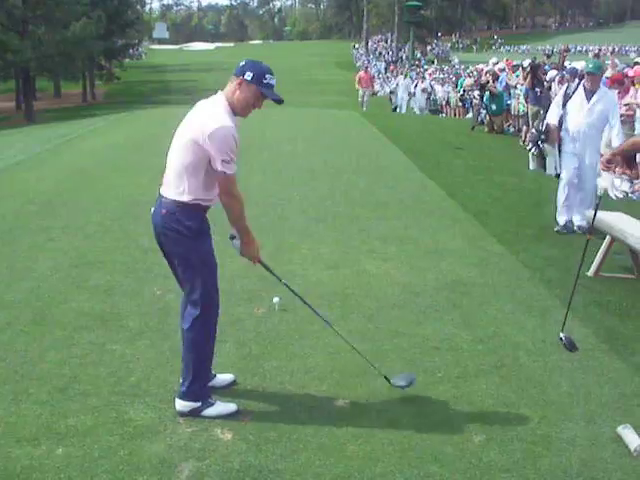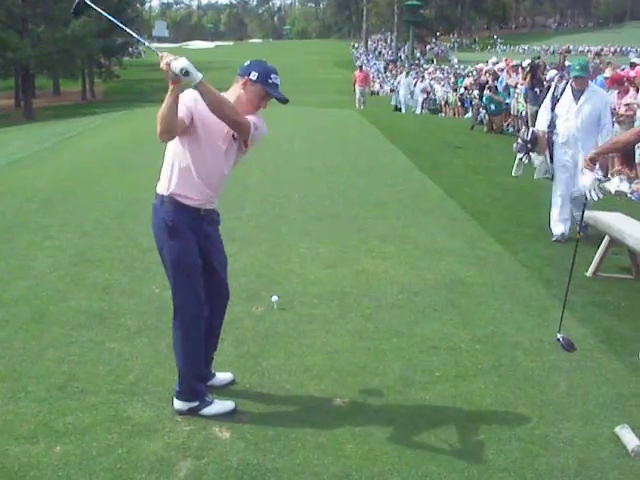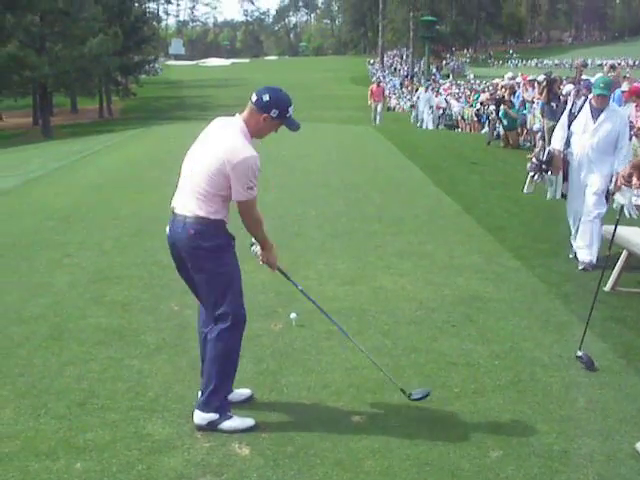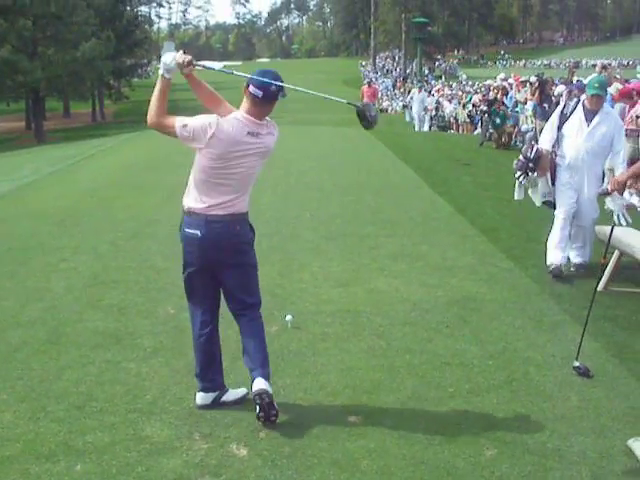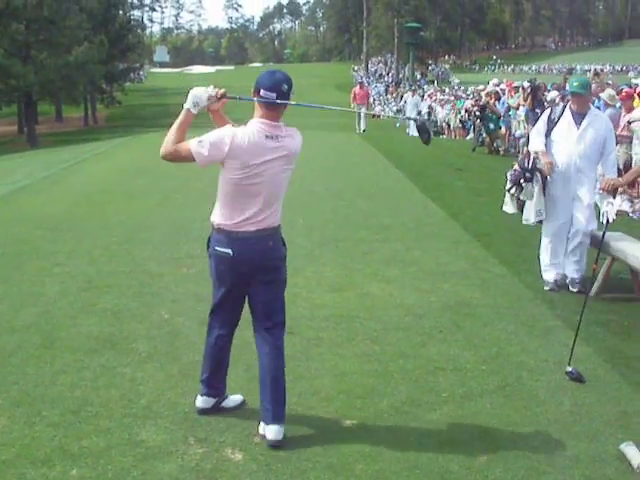
dt=0.5s
person 1, frame 1
left shoulder: (208, 107)
right shoulder: (222, 127)
left elbow: (217, 180)
right elbow: (228, 191)
left wrist: (239, 229)
right wrist: (246, 236)
left hip: (166, 210)
right hip: (183, 218)
left knee: (195, 296)
right knee: (203, 304)
left ankle: (198, 373)
right ankle: (192, 397)
person 1, frame 2
left shoulder: (255, 126)
right shoulder: (191, 102)
left elbow: (233, 119)
right elbow: (165, 133)
left wrist: (197, 81)
right wrist: (175, 87)
left hip: (206, 216)
right hip: (173, 214)
left knee: (217, 296)
right knee: (190, 305)
left ankle: (201, 372)
right ankle: (189, 395)
person 1, frame 3
left shoulder: (221, 125)
right shoulder: (244, 156)
right elbow: (248, 213)
left wrist: (266, 242)
right wrist: (266, 248)
left hip: (184, 229)
right hip: (205, 236)
left knee: (214, 311)
right knee: (229, 319)
left ankle: (216, 388)
right ankle: (210, 409)
person 1, frame 4
left shoulder: (213, 130)
right shoulder: (270, 134)
left elbow: (154, 121)
right elbow: (224, 109)
left wrist: (167, 74)
right wrist: (190, 76)
left hip: (197, 228)
right hip: (236, 229)
left knee: (203, 312)
right knee: (248, 309)
left ankle: (209, 388)
right ankle: (260, 378)
person 1, frame 5
left shoulder: (230, 140)
right shoulder: (293, 141)
left elbow: (168, 151)
left wrist: (191, 107)
right wrist: (217, 112)
left hip: (227, 244)
right hip: (269, 245)
left knee: (221, 323)
right knee: (270, 332)
left ankle: (210, 394)
right ankle: (273, 421)
person 2, frame 1
left shoulder: (609, 97)
left elbow: (615, 124)
right elbow: (556, 107)
left wrist: (617, 149)
right wrist: (552, 127)
left hip: (591, 146)
right hip: (569, 142)
left knee: (587, 184)
right knee: (568, 178)
left ankle: (581, 220)
right ankle: (564, 218)
person 2, frame 2
left shoulder: (600, 96)
right shoulder: (558, 91)
left elbow: (606, 125)
right elbow: (545, 112)
left hip: (585, 149)
right hip: (562, 147)
left knee: (580, 189)
right knee: (561, 189)
left ankle: (580, 219)
right ankle: (560, 229)
person 2, frame 3
left shoulder: (619, 116)
left elbow: (622, 148)
right elbow: (561, 130)
left wrist: (621, 173)
right wrist: (556, 153)
left hip: (600, 170)
right hip: (575, 167)
left knee: (592, 213)
right knee: (575, 210)
left ankle: (586, 256)
right ankle: (577, 245)
person 2, frame 4
left shoulder: (613, 120)
left elbow: (618, 151)
right elbow: (549, 132)
left wrist: (620, 177)
right wrist: (545, 156)
left hip: (591, 176)
right hip: (565, 171)
left knee: (585, 219)
right knee: (563, 214)
left ankle: (579, 258)
right ankle: (556, 261)
person 2, frame 5
left shoulder: (602, 122)
right shoulder: (553, 114)
left elbow: (608, 155)
right elbow: (536, 136)
right wrist: (543, 155)
left hip: (584, 182)
right hip: (557, 180)
left knee: (582, 228)
right knee: (554, 227)
left ankle: (574, 273)
right ankle: (552, 274)
